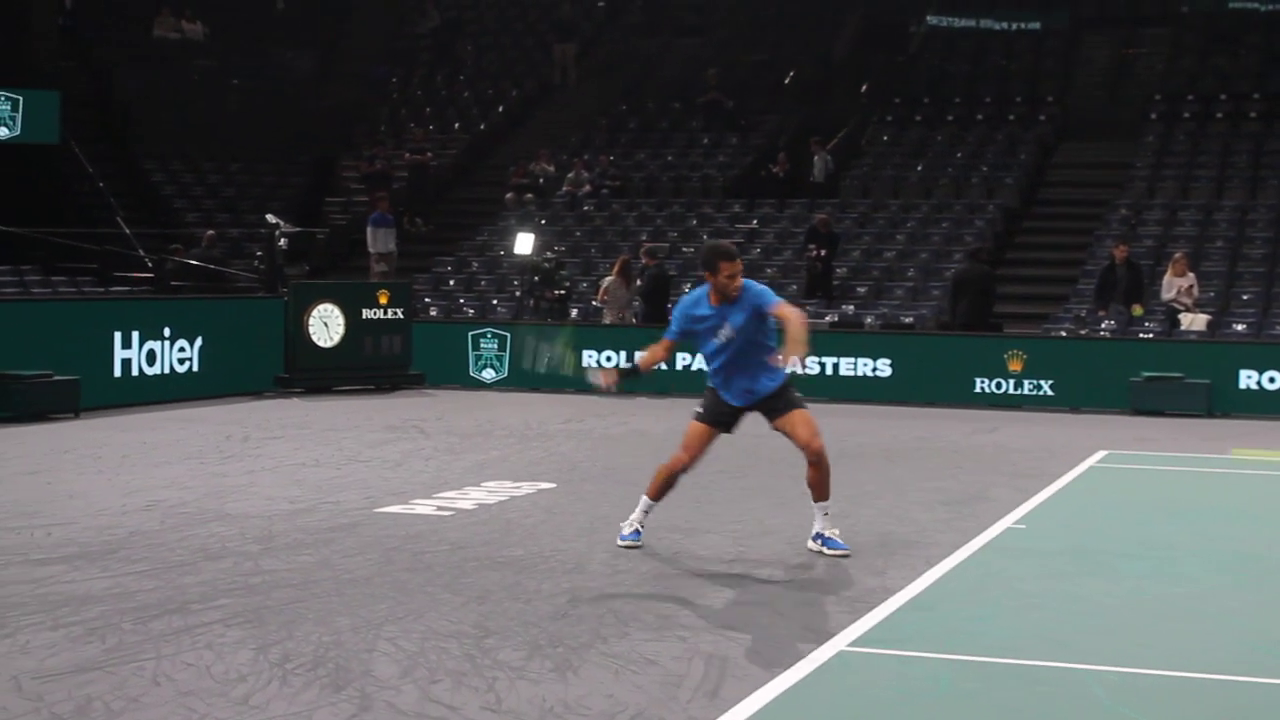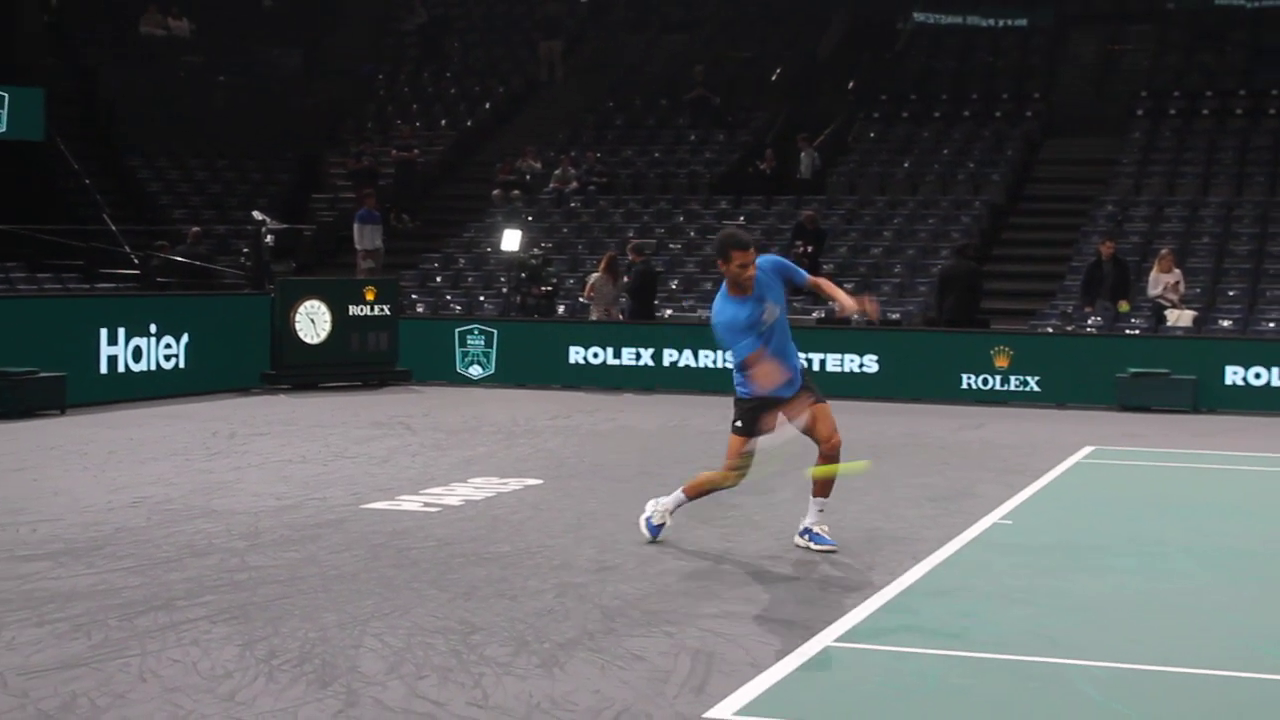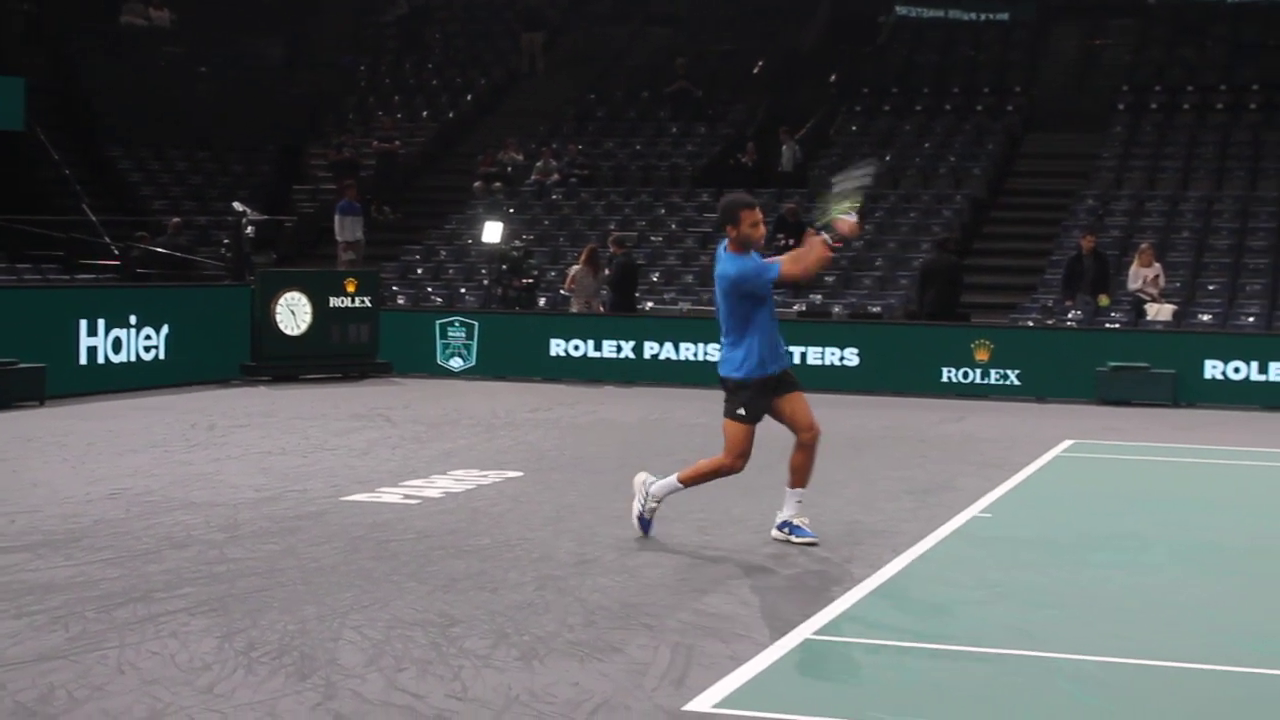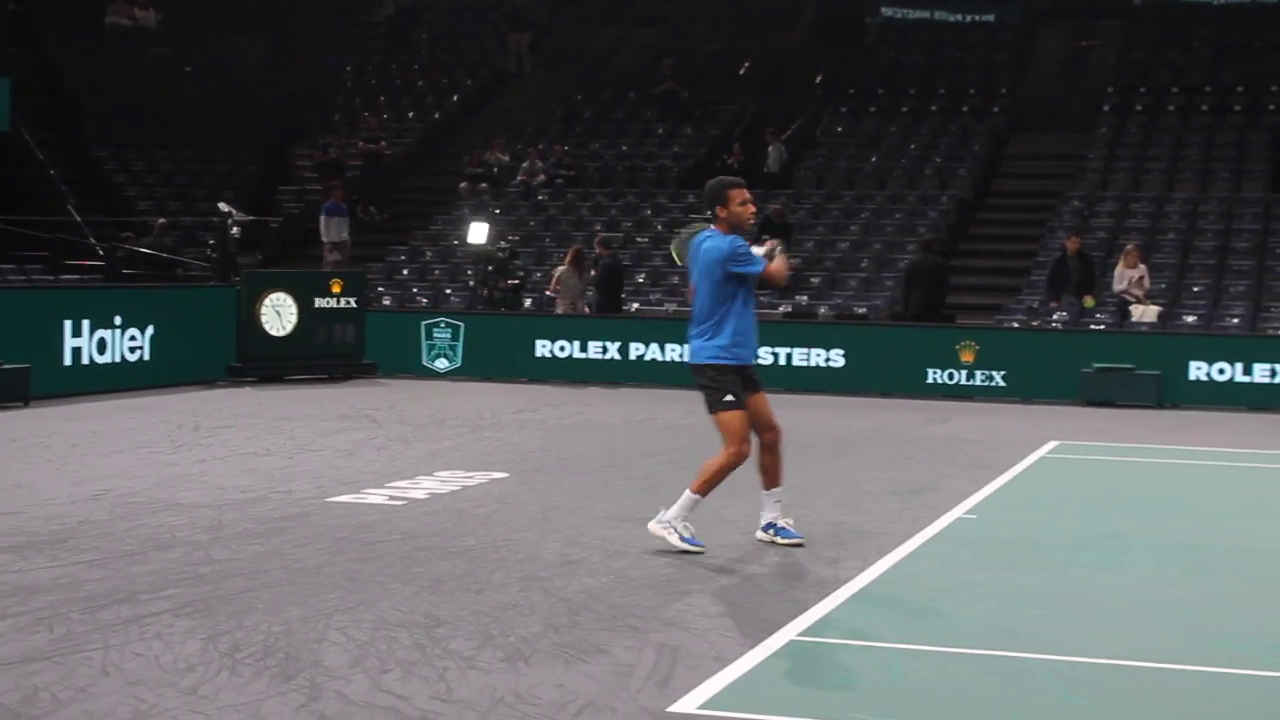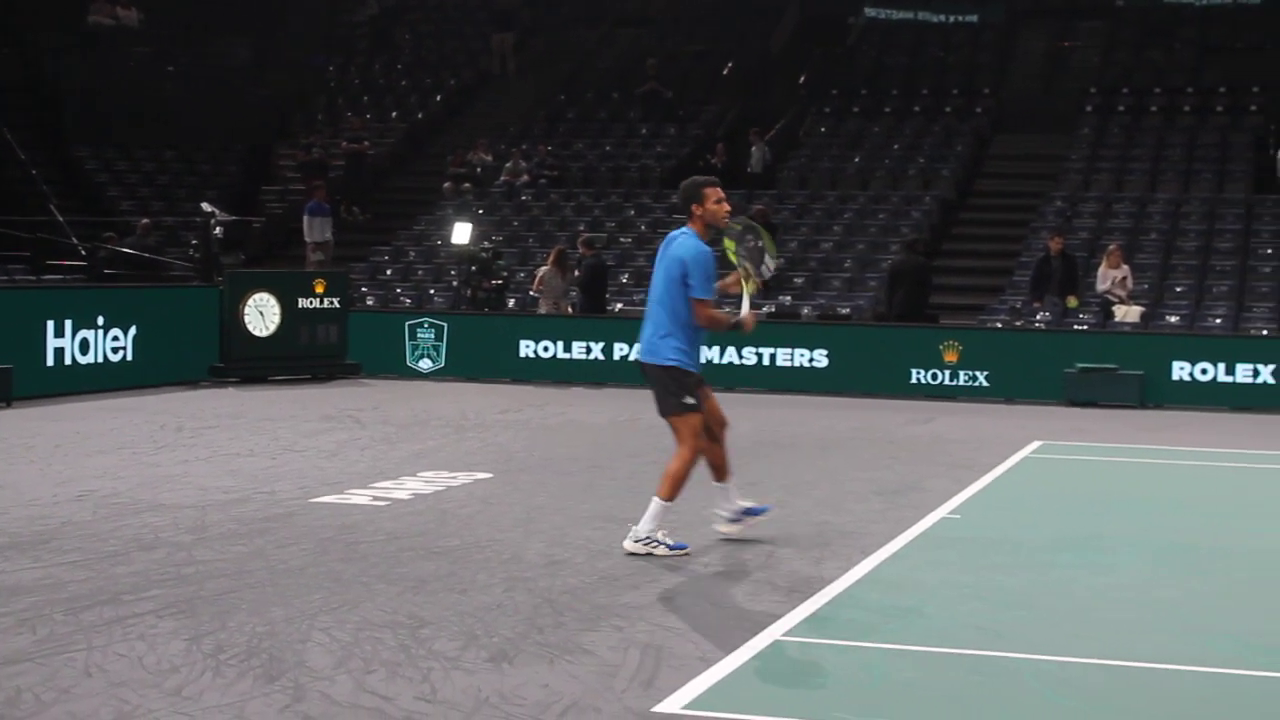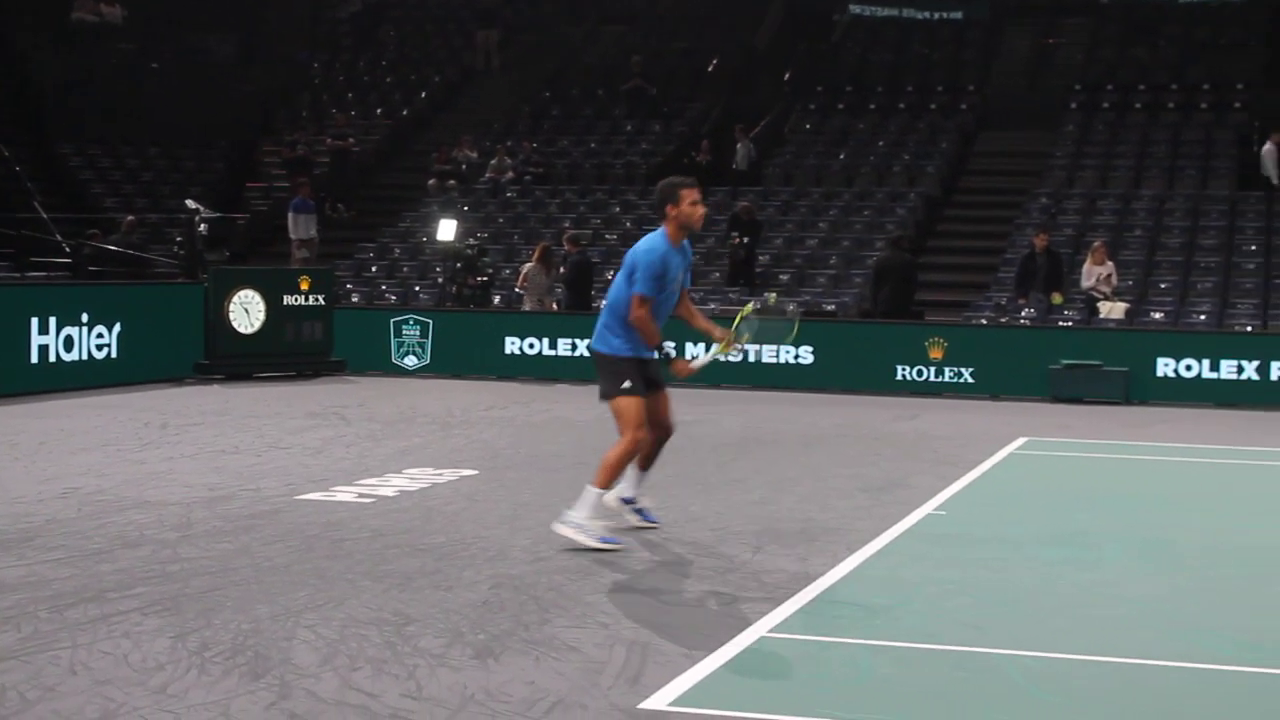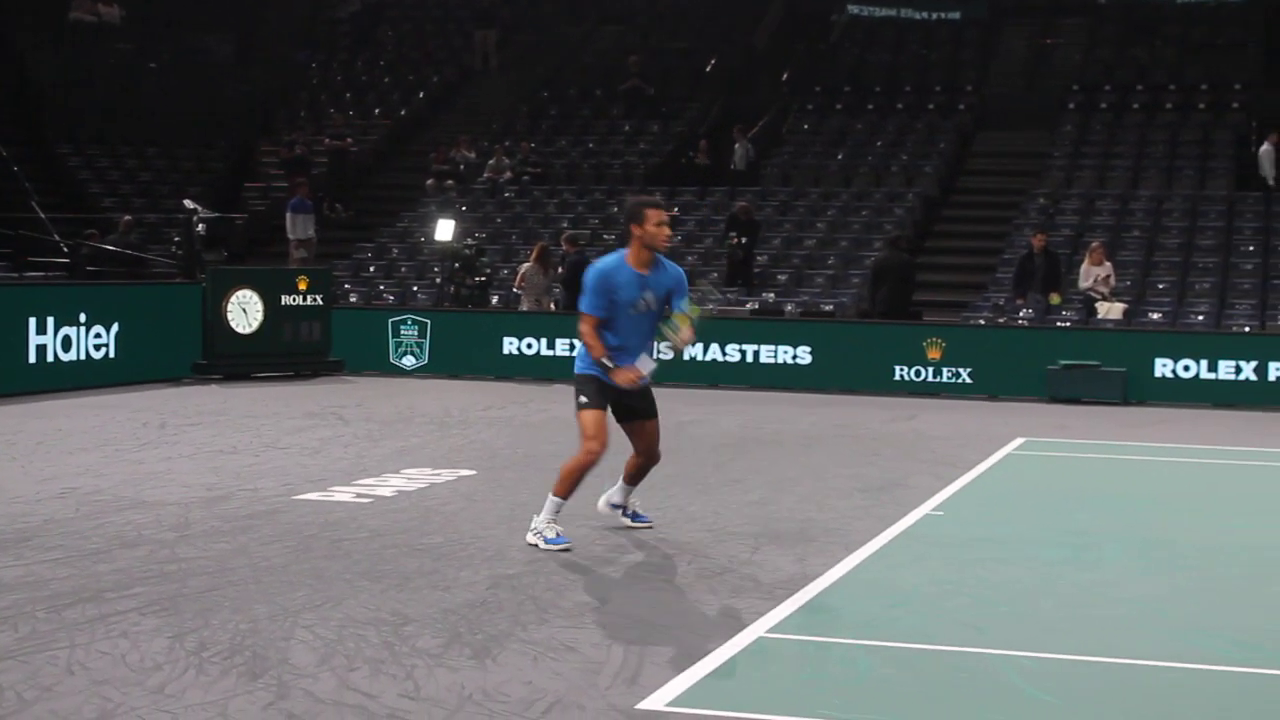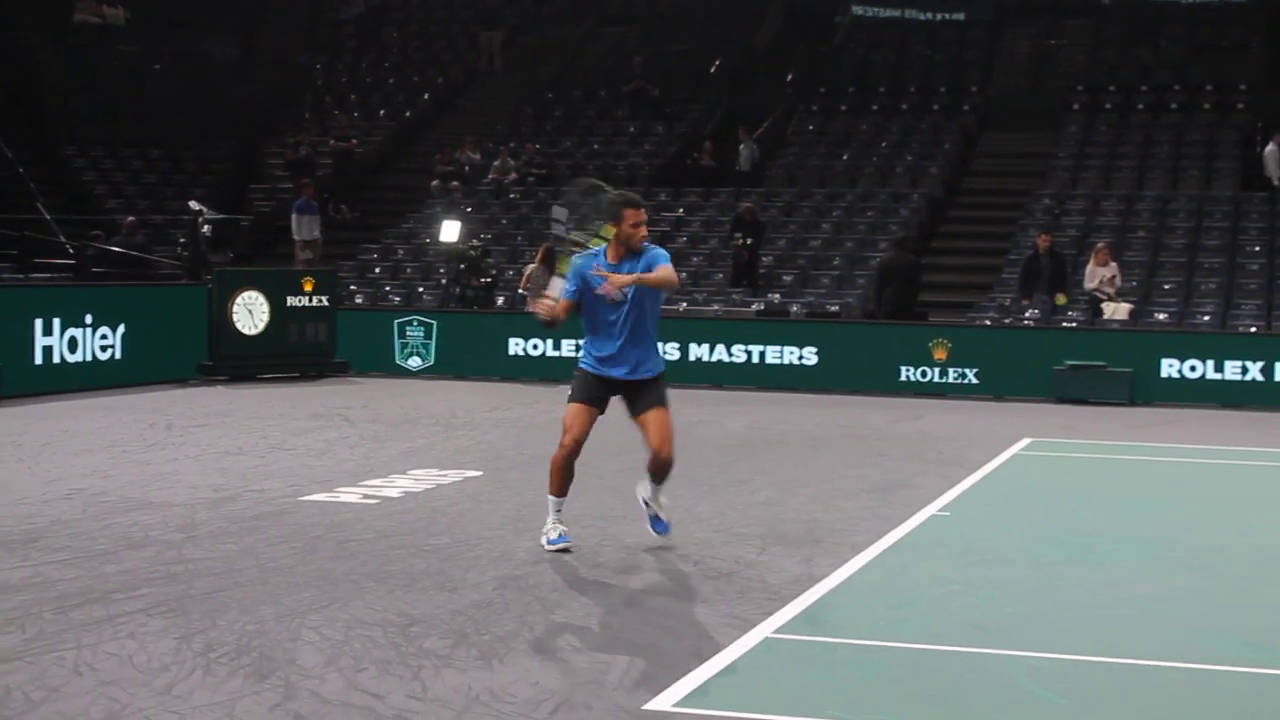
dt=0.2s
person 1, frame 1
left shoulder: (753, 293)
right shoulder: (688, 309)
left elbow: (793, 315)
right elbow: (663, 349)
left wrist: (795, 347)
right wrist: (623, 373)
left hip: (771, 386)
right hip: (723, 391)
left knee: (815, 450)
right knee: (682, 460)
left ankle: (822, 530)
right ankle: (636, 519)
person 1, frame 2
left shoulder: (770, 266)
right shoulder: (725, 316)
left elbow: (815, 281)
right elbow: (759, 368)
left wrist: (845, 300)
right wrist: (787, 404)
left hip: (794, 377)
right hip: (757, 392)
left knee: (830, 443)
right knee: (733, 474)
left ankle: (810, 526)
right ankle: (663, 508)
person 1, frame 3
left shoulder: (739, 251)
right shoulder: (737, 270)
left elbow: (781, 266)
right elbow: (801, 272)
left wrist: (811, 246)
right wrist: (819, 246)
left hip: (772, 365)
right hip: (744, 373)
left knee: (809, 434)
right knee: (734, 461)
left ankle: (788, 519)
right ankle: (654, 490)
person 1, frame 4
left shoulder: (705, 241)
right shoulder: (730, 247)
right elbow: (778, 276)
right wrist: (778, 256)
left hip: (731, 359)
right hip: (717, 360)
left knee: (770, 433)
right knee: (736, 449)
left ankle: (771, 522)
right ankle: (670, 520)
person 1, frame 5
left shoulder: (676, 240)
right shoulder: (697, 253)
right elbow: (704, 316)
left wrist: (724, 286)
right wrist: (737, 322)
left hip: (676, 356)
right hip: (668, 359)
left knee: (715, 426)
right knee: (691, 448)
left ankle: (731, 508)
right ankle: (644, 533)
person 1, frame 6
left shoulder: (683, 249)
right shoulder: (650, 252)
left elbow: (681, 303)
right elbow: (639, 313)
left wrist: (716, 332)
right wrist: (670, 359)
left hip: (643, 351)
right hip: (617, 349)
left knee: (662, 428)
right knee: (635, 437)
left ankle: (625, 495)
right ankle: (580, 518)
person 1, frame 7
left shoulder: (672, 274)
right shoulder: (602, 271)
left elbow: (682, 320)
right elbow: (588, 329)
left wrist: (683, 335)
right wrist: (611, 370)
left hip: (637, 374)
right hip: (595, 372)
left knee: (650, 454)
right knee: (592, 450)
left ankle: (617, 498)
right ankle: (544, 523)
person 1, frame 8
left shoulder: (654, 255)
right shoulder: (583, 264)
left elbow: (669, 278)
right elbow: (562, 313)
left wrist: (628, 279)
right wrist: (545, 310)
left hip: (645, 370)
right hip: (595, 367)
left knee: (662, 453)
right knee: (569, 443)
left ankle: (650, 493)
right ankle: (554, 522)
